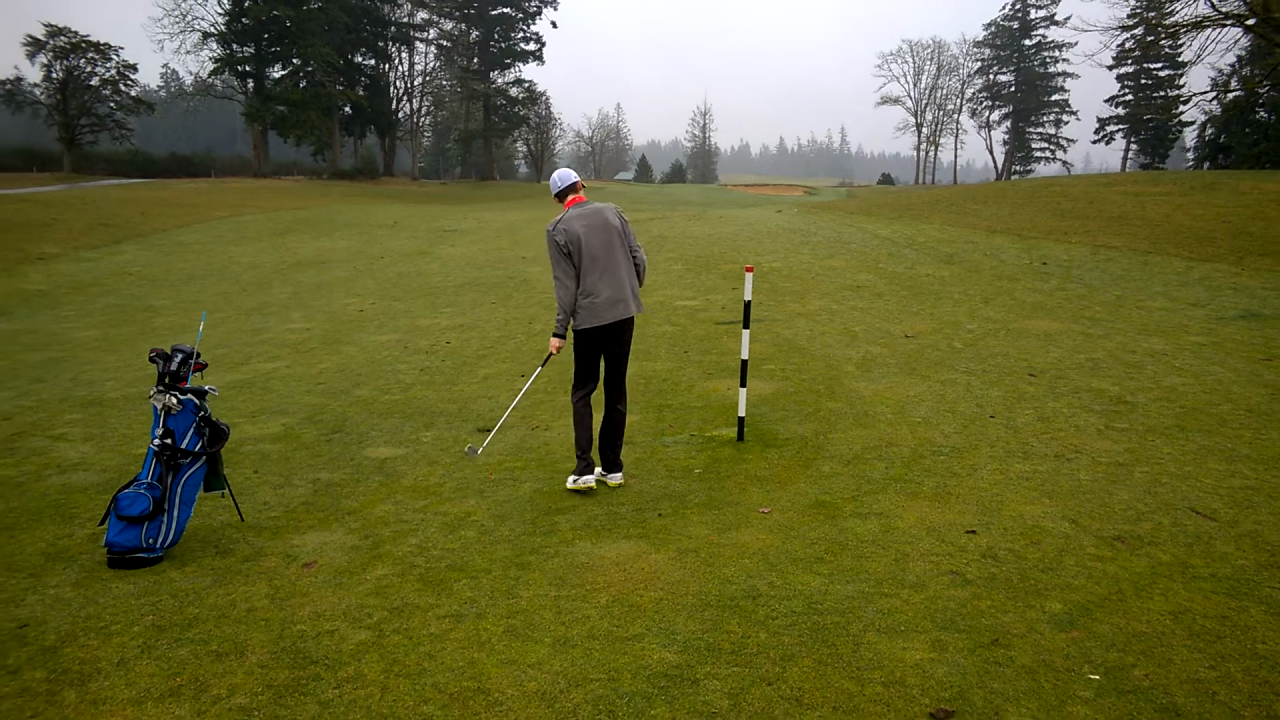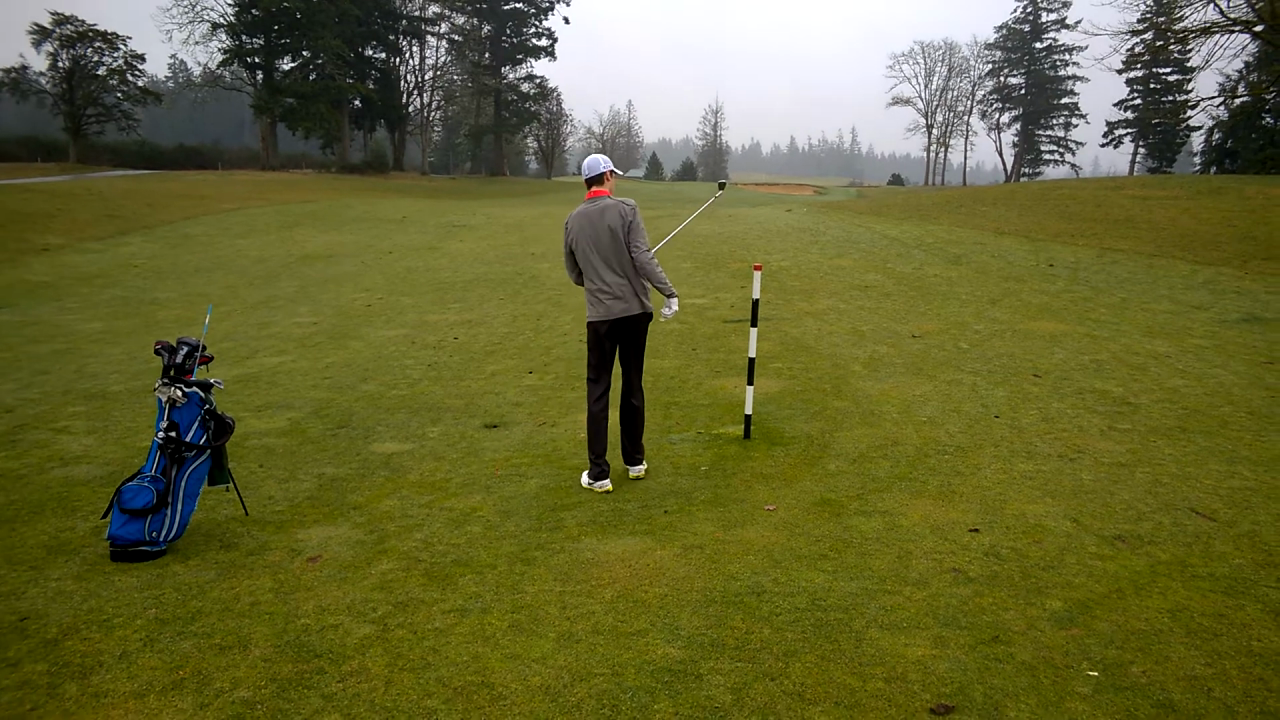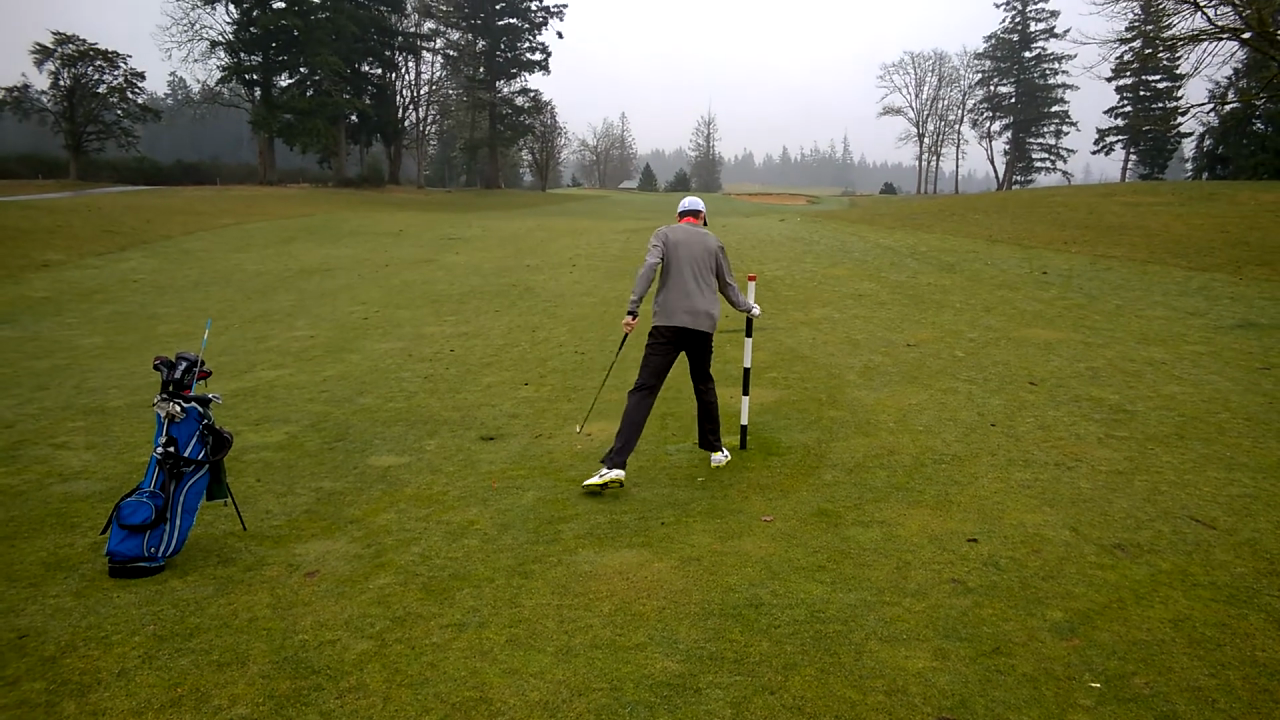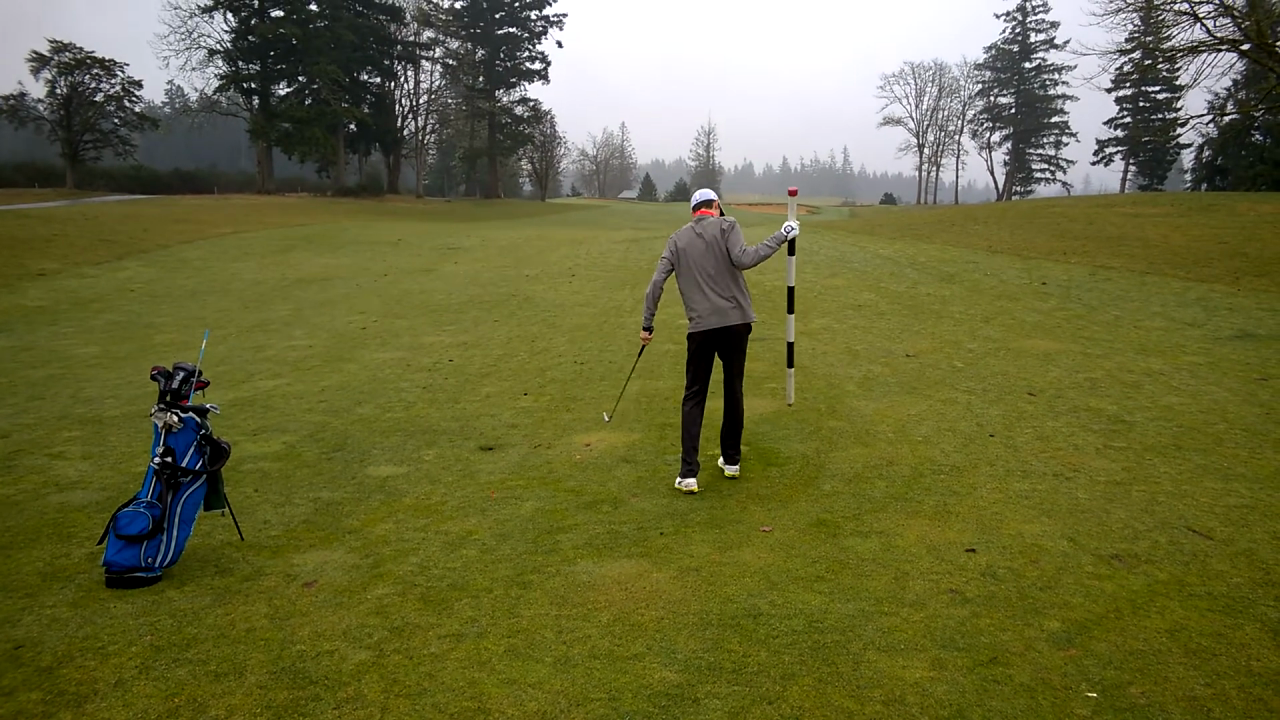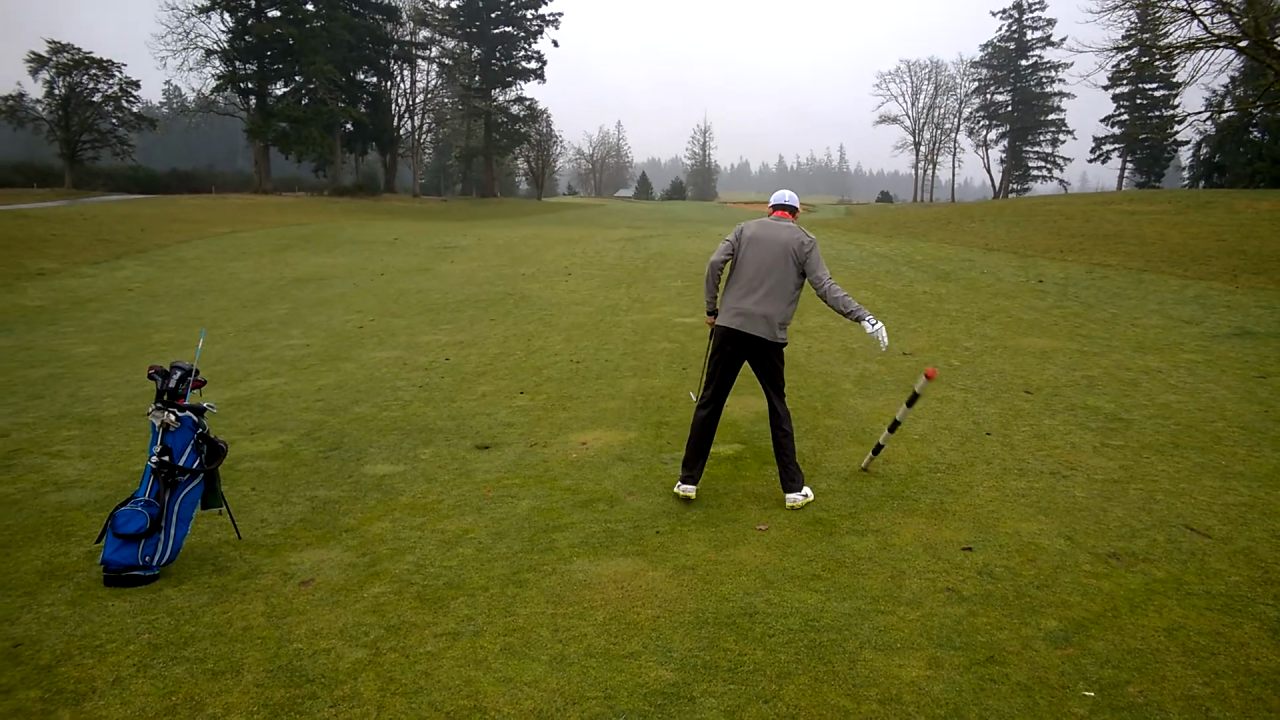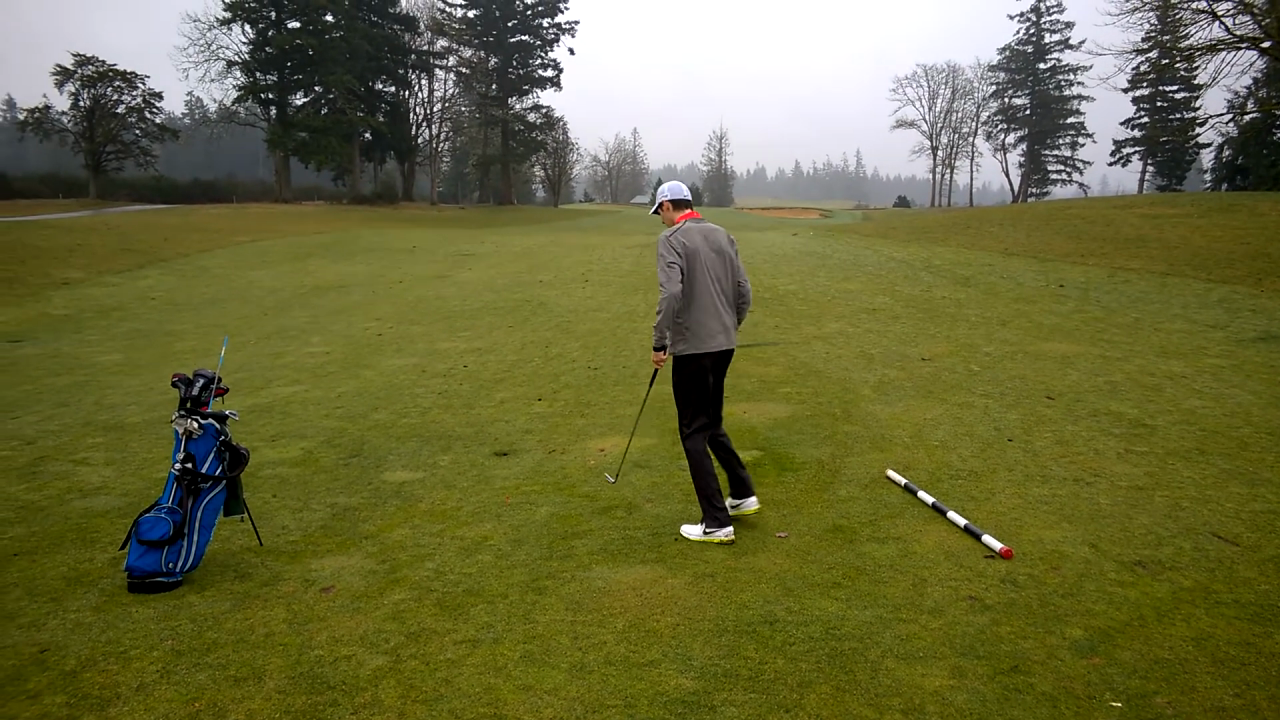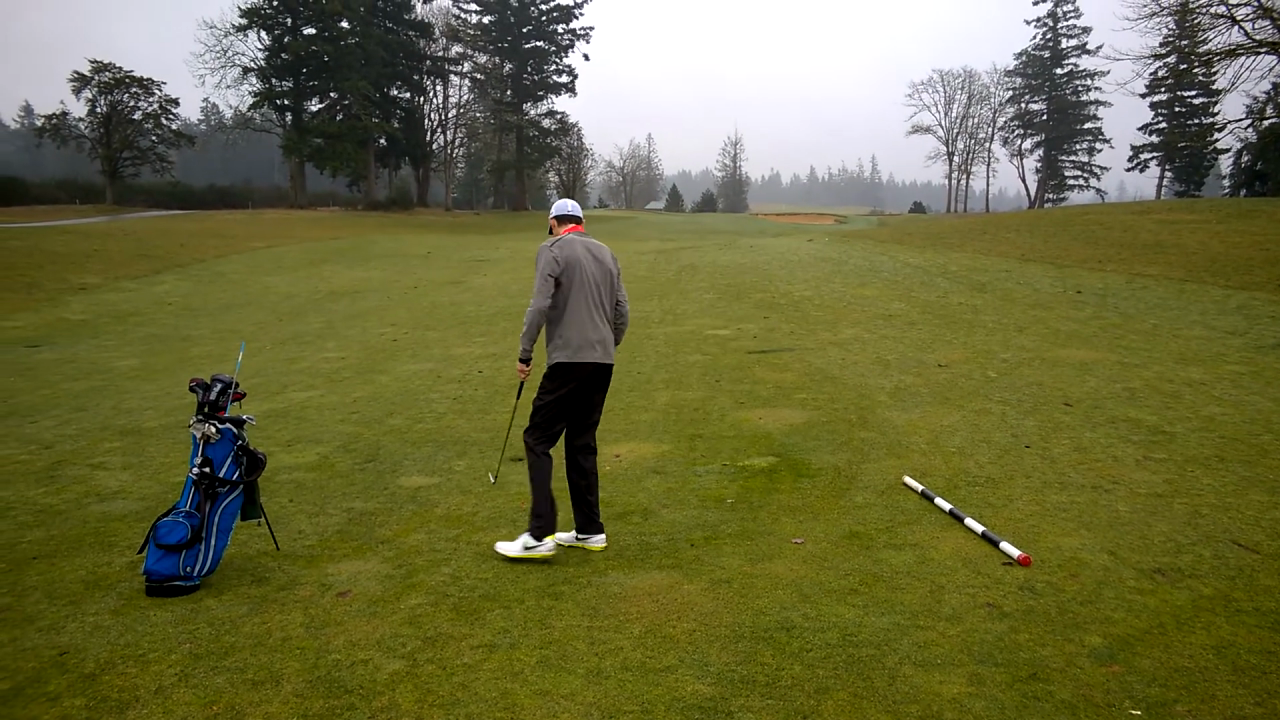
dt=0.7s
person 1, frame 1
left shoulder: (558, 229)
right shoulder: (612, 212)
left elbow: (565, 285)
right elbow: (638, 257)
left wrist: (559, 331)
right wrist: (634, 291)
left hip: (590, 319)
right hip: (623, 313)
left knee: (583, 391)
right knee: (616, 390)
left ankle: (585, 469)
right ankle: (612, 467)
person 1, frame 2
left shoulder: (572, 221)
right shoulder: (625, 208)
right elbow: (642, 256)
right wrist: (669, 293)
left hip: (599, 314)
right hip: (634, 309)
left knee: (598, 391)
right knee: (632, 385)
left ankle: (599, 473)
right ankle: (634, 460)
person 1, frame 3
left shoulder: (665, 233)
right shoulder: (714, 242)
left elbow: (650, 266)
right elbow: (727, 286)
left wrist: (632, 310)
right wrist: (747, 307)
left hip: (668, 324)
right hip: (702, 325)
left knee: (643, 392)
right knee: (705, 384)
left ankle: (614, 465)
right ankle: (715, 451)
person 1, frame 4
left shoulder: (677, 239)
right shoulder: (726, 225)
left elbow: (657, 282)
right elbow: (743, 260)
left wrist: (647, 324)
right wrist: (781, 236)
left hip: (701, 327)
right hip: (735, 321)
left knee: (694, 397)
right knee: (733, 389)
left ankle: (688, 473)
right ankle: (731, 459)
person 1, frame 5
left shoulder: (746, 228)
right shoulder: (805, 240)
left elbow: (715, 263)
right elbow: (826, 288)
left wrist: (712, 309)
right wrist: (866, 319)
left hip: (732, 328)
right hip: (769, 334)
left knee: (710, 401)
right knee: (778, 407)
left ankle: (688, 480)
right ankle: (793, 488)
person 1, frame 6
left shoulder: (671, 238)
right shoulder: (722, 235)
left elbow: (671, 293)
right elbow: (743, 290)
left wrist: (659, 343)
left hip: (692, 348)
right hip: (722, 345)
left knee: (694, 431)
right knee: (709, 423)
left ankle: (717, 523)
right ankle: (742, 494)
person 1, frame 7
left shoulder: (553, 249)
right shoulder: (606, 253)
left elbow: (540, 306)
right elbow: (622, 312)
left wrist: (524, 355)
left hip: (570, 360)
right hip: (603, 362)
left knee: (538, 441)
right knee: (580, 442)
left ankle: (540, 535)
right ankle: (589, 529)
